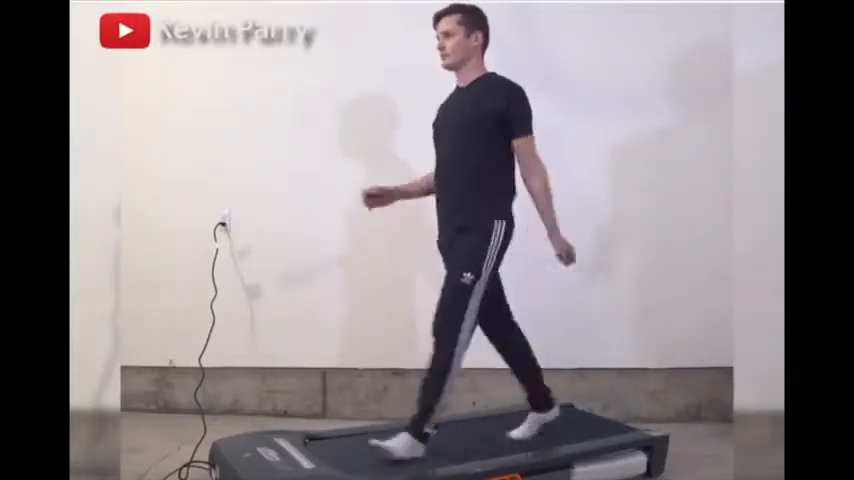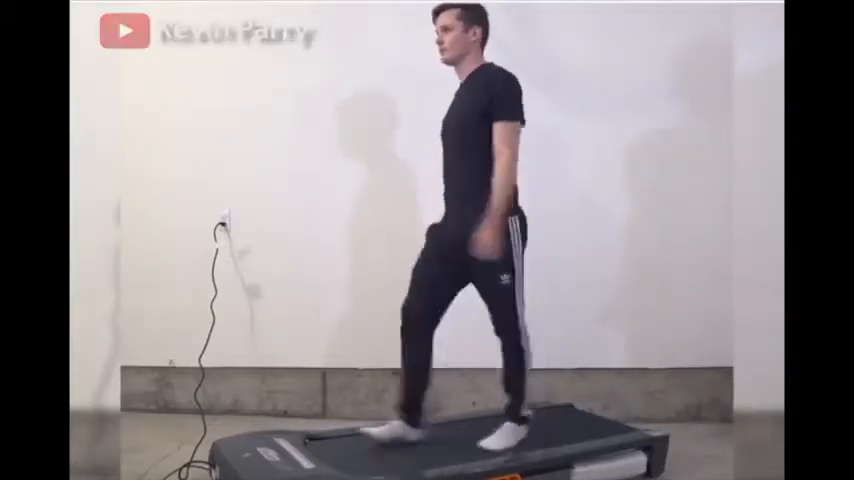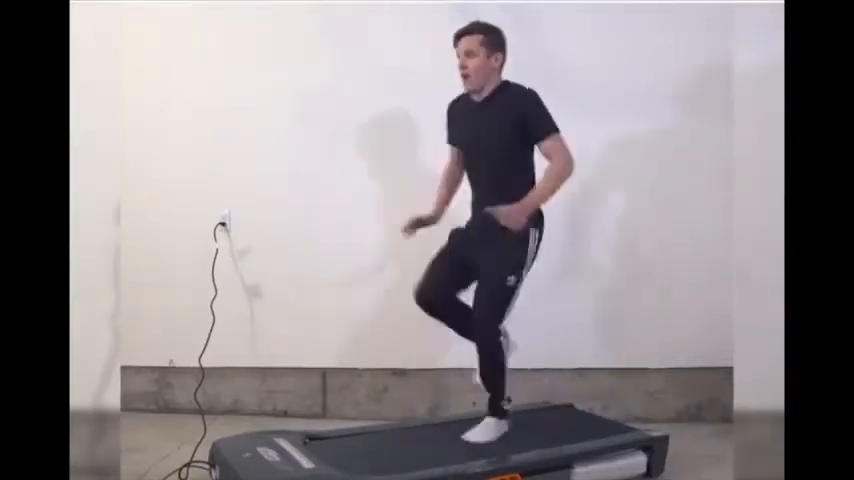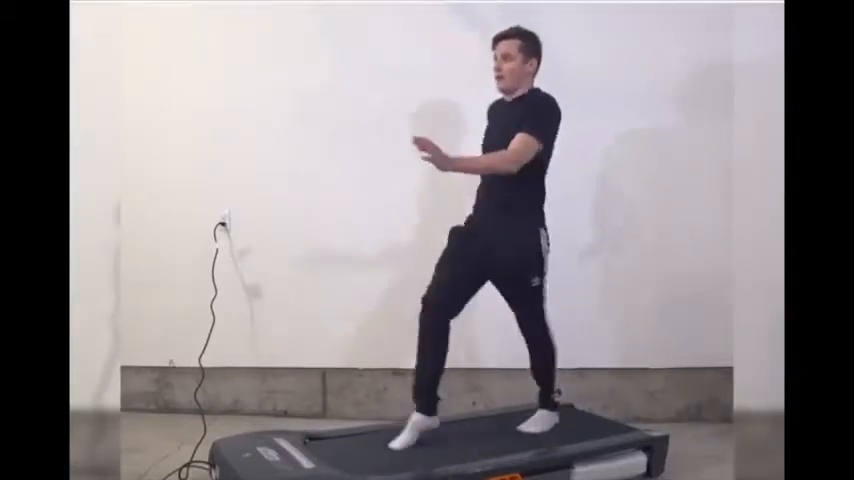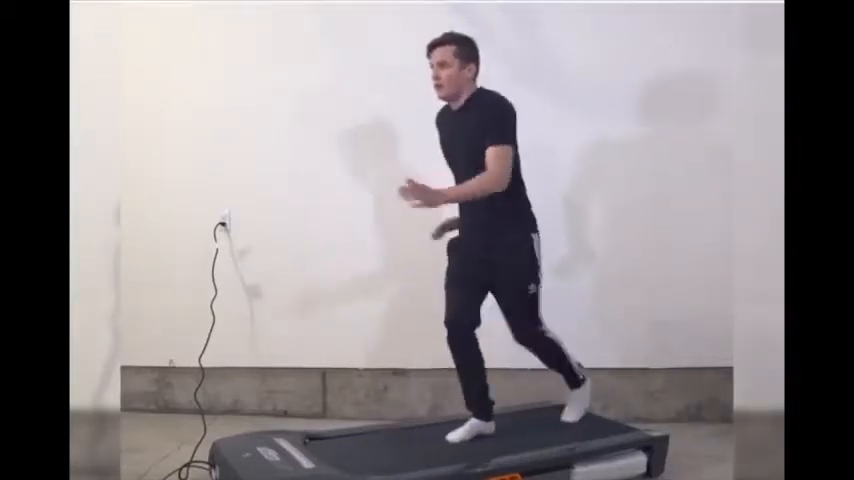
dt=0.2s
person 1, frame 1
left shoulder: (505, 93)
right shoulder: (450, 104)
left elbow: (530, 166)
left wrist: (554, 231)
right wrist: (396, 192)
left hip: (484, 232)
right hip: (453, 233)
left knee: (450, 327)
right knee: (498, 326)
left ankle: (418, 433)
right ankle: (542, 404)
person 1, frame 2
left shoulder: (499, 85)
right shoulder: (463, 93)
left elbow: (506, 159)
left wrist: (492, 224)
left hip: (494, 227)
right hip: (454, 228)
left knee: (508, 325)
right knee: (415, 315)
left ankle: (516, 419)
right ankle: (408, 419)
person 1, frame 3
left shoulder: (524, 103)
right shoulder: (458, 109)
left elbow: (563, 165)
left wrist: (526, 207)
right wrist: (435, 212)
left hip: (516, 231)
right hip: (481, 226)
left knee: (484, 318)
right knee: (429, 294)
left ankle: (497, 413)
right ankle: (495, 340)
person 1, frame 4
left shoulder: (543, 109)
right shoulder: (497, 108)
left elbow: (511, 161)
left wrist: (448, 162)
left hip: (522, 237)
right hip: (478, 230)
left knee: (532, 324)
right knee: (434, 311)
left ankle: (549, 405)
right ankle: (423, 413)
person 1, frame 5
left shoulder: (496, 108)
right shoulder: (445, 119)
left elbow: (498, 178)
left wrist: (439, 196)
right wrist: (460, 218)
left hip: (515, 237)
right hip: (477, 237)
left knee: (526, 331)
right knee: (458, 325)
left ankle: (576, 382)
right ankle: (481, 414)
